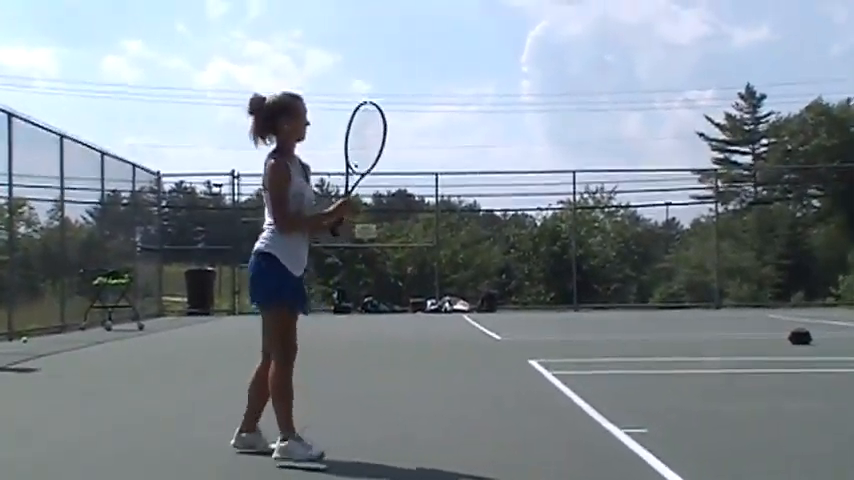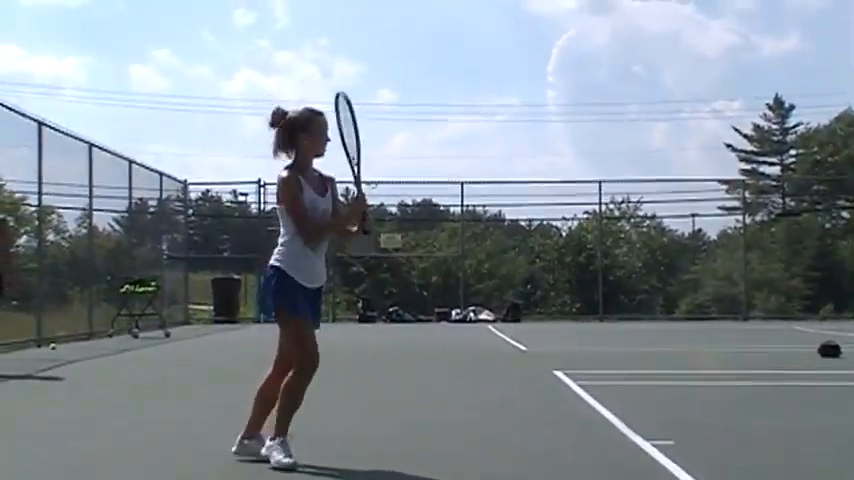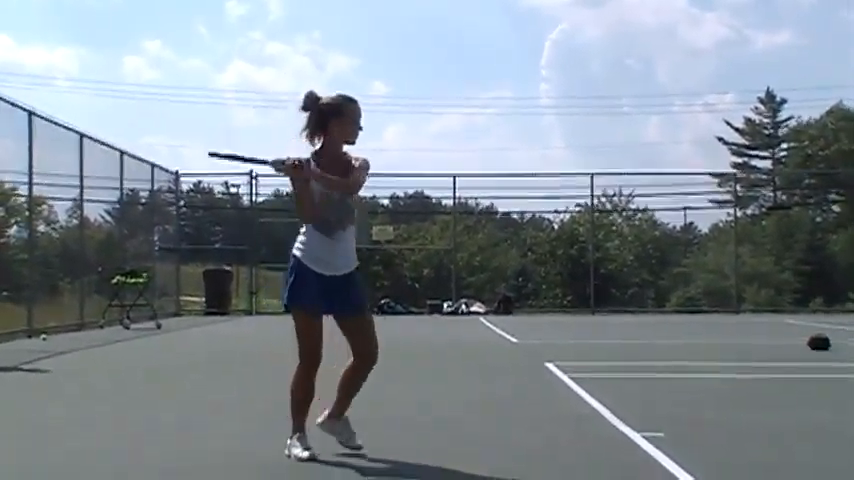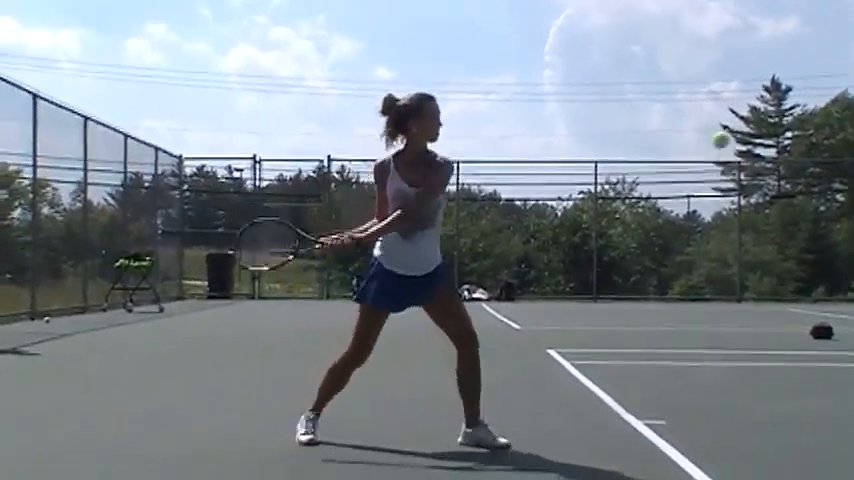
dt=0.4s
person 1, frame 1
left shoulder: (300, 166)
right shoulder: (277, 166)
right elbow: (284, 223)
left wrist: (329, 218)
right wrist: (329, 214)
left hip: (289, 268)
right hip: (272, 265)
left knee: (275, 356)
right knee: (281, 355)
left ankle: (248, 432)
right ankle: (288, 439)
person 1, frame 2
left shoulder: (326, 182)
right shoulder: (288, 181)
left elbow: (334, 229)
right elbow: (309, 233)
left wrist: (353, 216)
right wrist: (348, 214)
left hip: (311, 283)
right hip: (287, 279)
left knee: (286, 366)
right knee: (307, 363)
left ankle: (250, 438)
right ankle: (277, 438)
person 1, frame 3
left shoulder: (356, 164)
right shoulder: (302, 167)
left elbow: (349, 188)
right elbow: (307, 212)
left wrist: (313, 175)
right wrist: (301, 177)
left hip: (344, 272)
right hip: (309, 269)
left knee: (367, 354)
right knee: (310, 359)
left ankle: (335, 416)
right ankle: (297, 435)
person 1, frame 4
left shoulder: (441, 167)
right shoulder: (384, 168)
left elbow: (412, 209)
right elbow: (382, 218)
left wrist: (368, 234)
right wrist: (352, 236)
left hip: (428, 271)
right hip: (388, 269)
left knee: (468, 341)
right knee: (357, 353)
left ankle: (474, 426)
right ankle: (311, 417)
